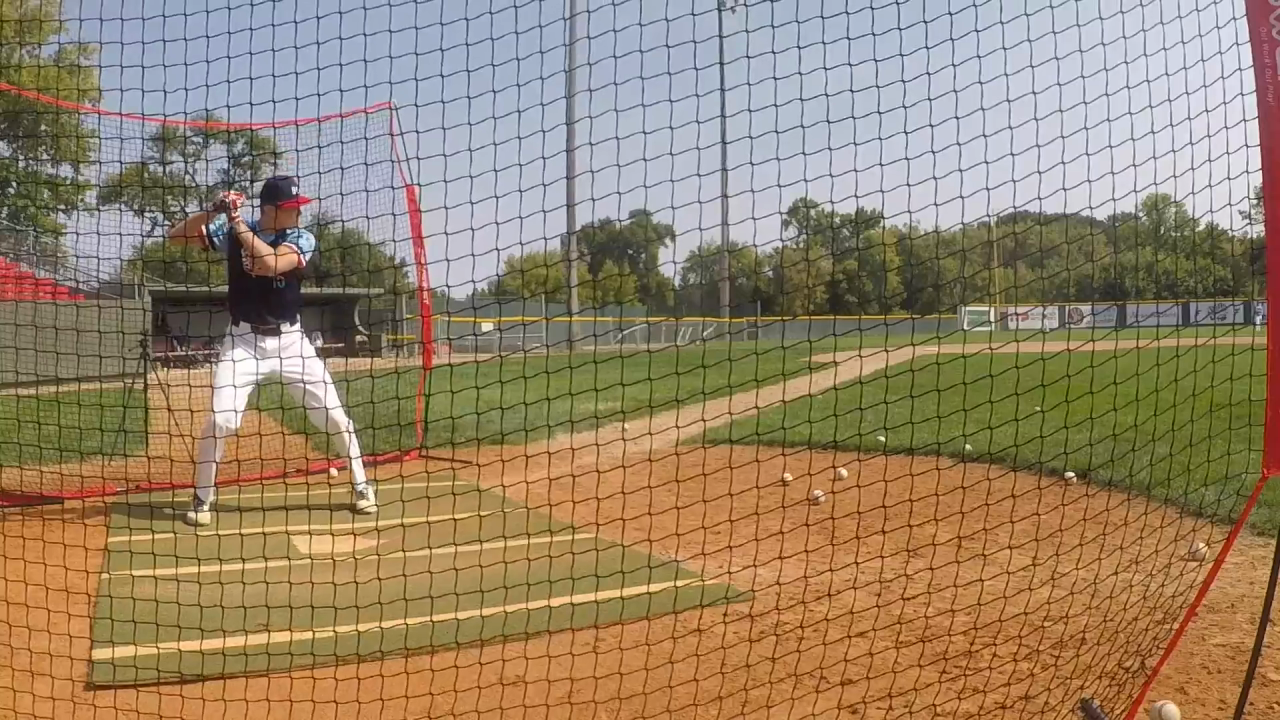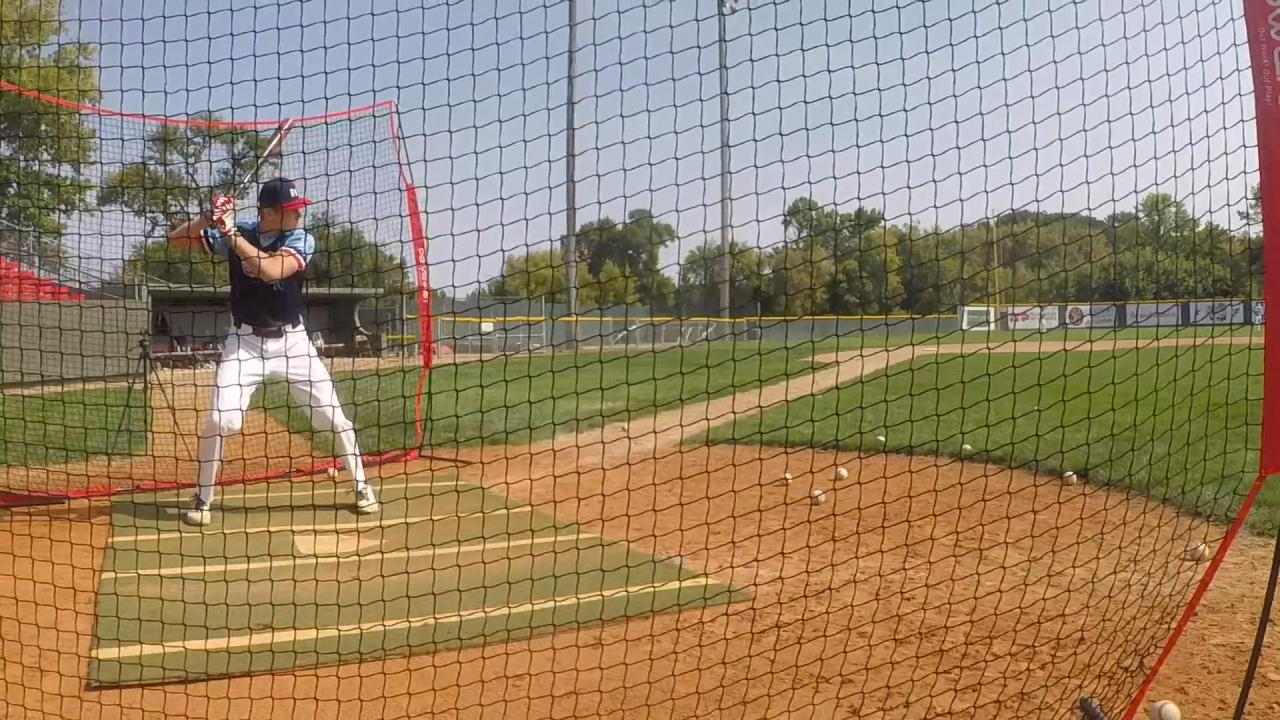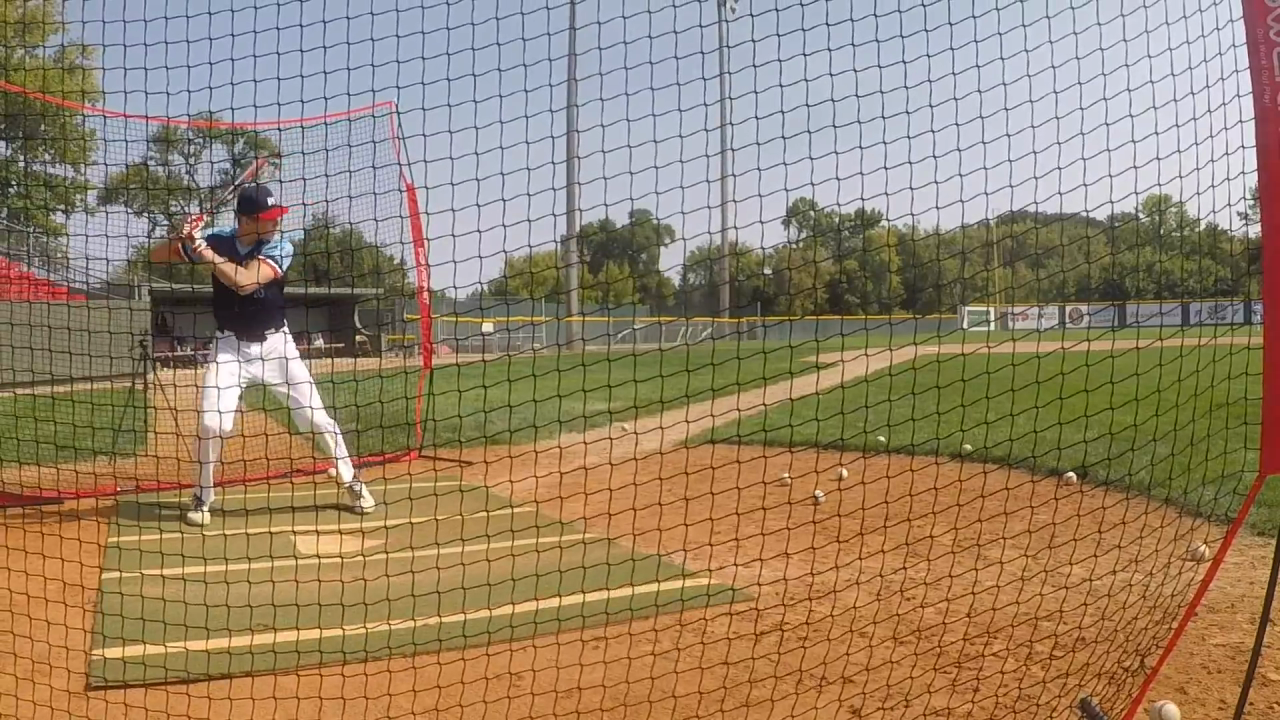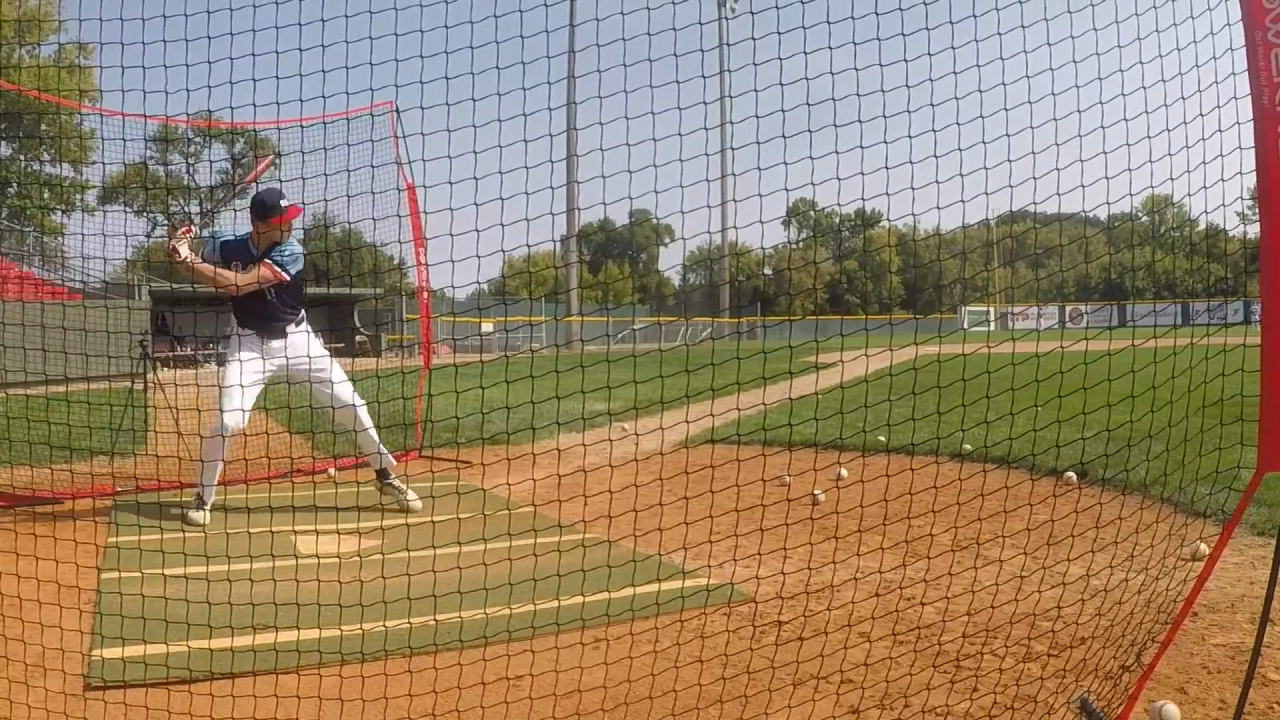
dt=0.4s
person 1, frame 1
left shoulder: (302, 239)
right shoulder: (232, 232)
left elbow: (272, 263)
right elbow: (176, 235)
left wrist: (238, 225)
right wrist: (214, 211)
left hip: (290, 338)
right hip: (243, 340)
left knee: (333, 413)
right knee: (220, 420)
left ankle: (362, 486)
right ankle: (202, 499)
person 1, frame 2
left shoulder: (302, 240)
right shoulder: (239, 233)
left elbow: (270, 270)
right elbow: (176, 240)
left wrist: (230, 234)
right wrist: (208, 218)
left hip: (292, 340)
right hip: (245, 341)
left knee: (331, 415)
right knee: (221, 420)
left ankle: (362, 486)
right ankle: (203, 498)
person 1, frame 3
left shoulder: (280, 246)
right shoulder: (217, 240)
left elbow: (244, 282)
right elbow: (157, 256)
left wrist: (201, 250)
right wrist: (181, 236)
left hip: (275, 342)
right hip: (230, 346)
left knee: (316, 417)
right knee: (212, 423)
left ankle: (351, 483)
right ankle: (202, 499)
person 1, frame 4
left shoulder: (293, 252)
right shoulder: (229, 245)
left elbow: (241, 284)
right elbow: (176, 257)
left wrist: (192, 262)
right wrist: (180, 246)
left hip: (297, 337)
right hip: (252, 342)
left knee: (349, 402)
right knee: (229, 423)
left ankle: (385, 479)
right ankle: (203, 499)
